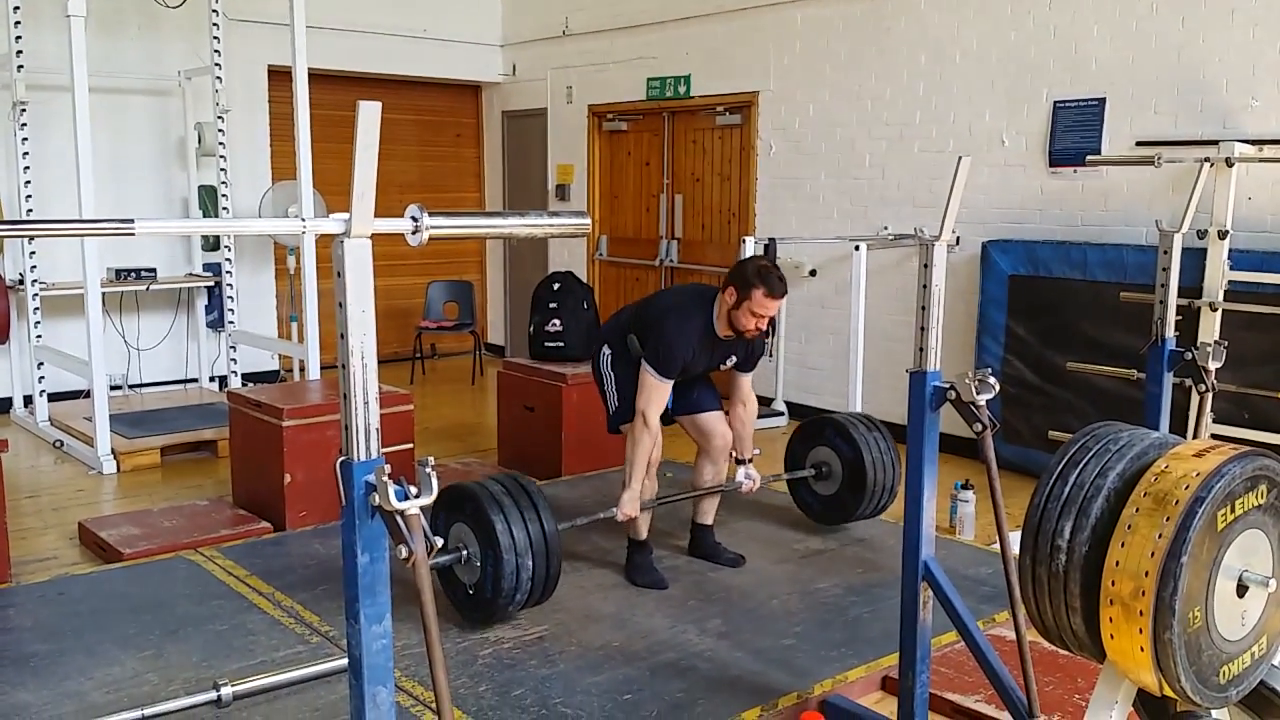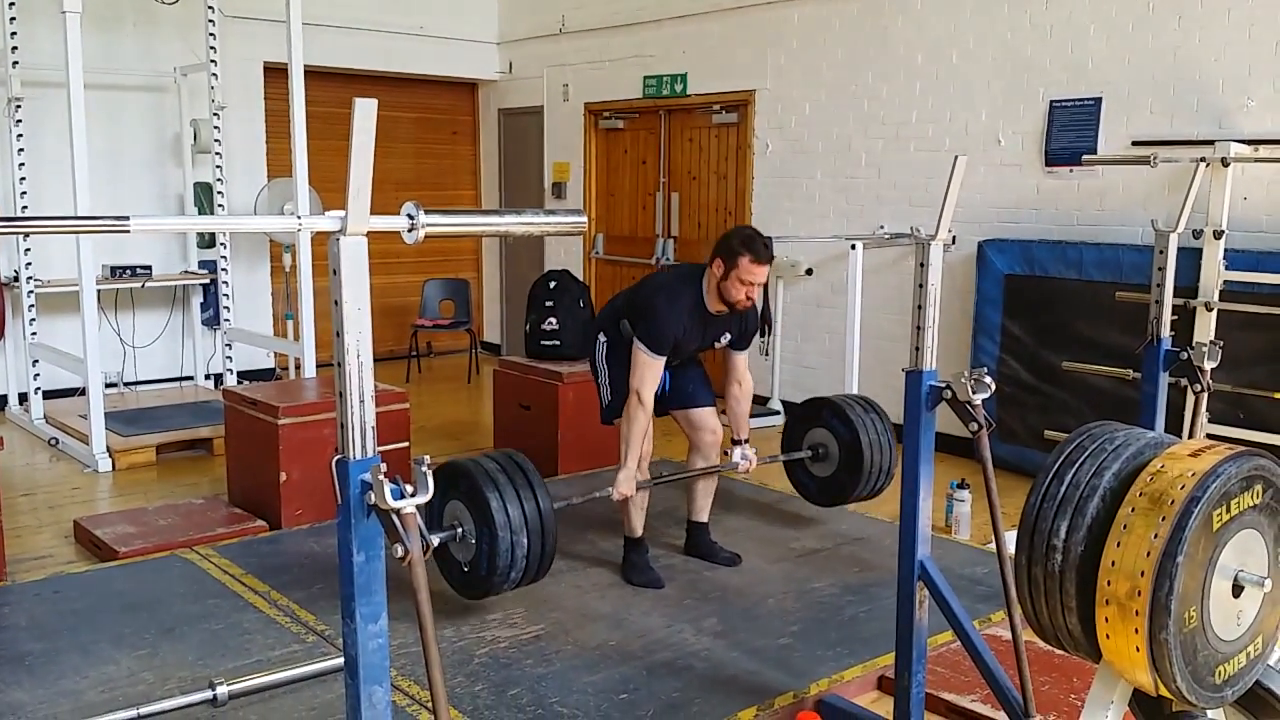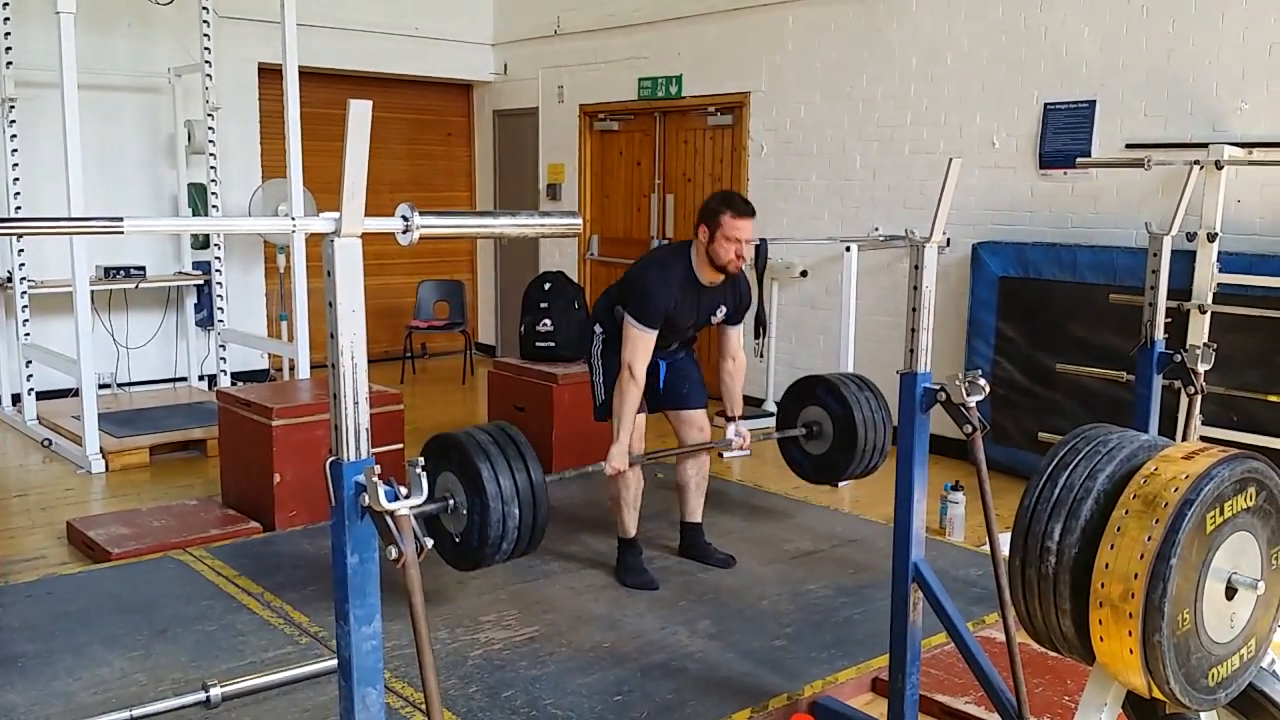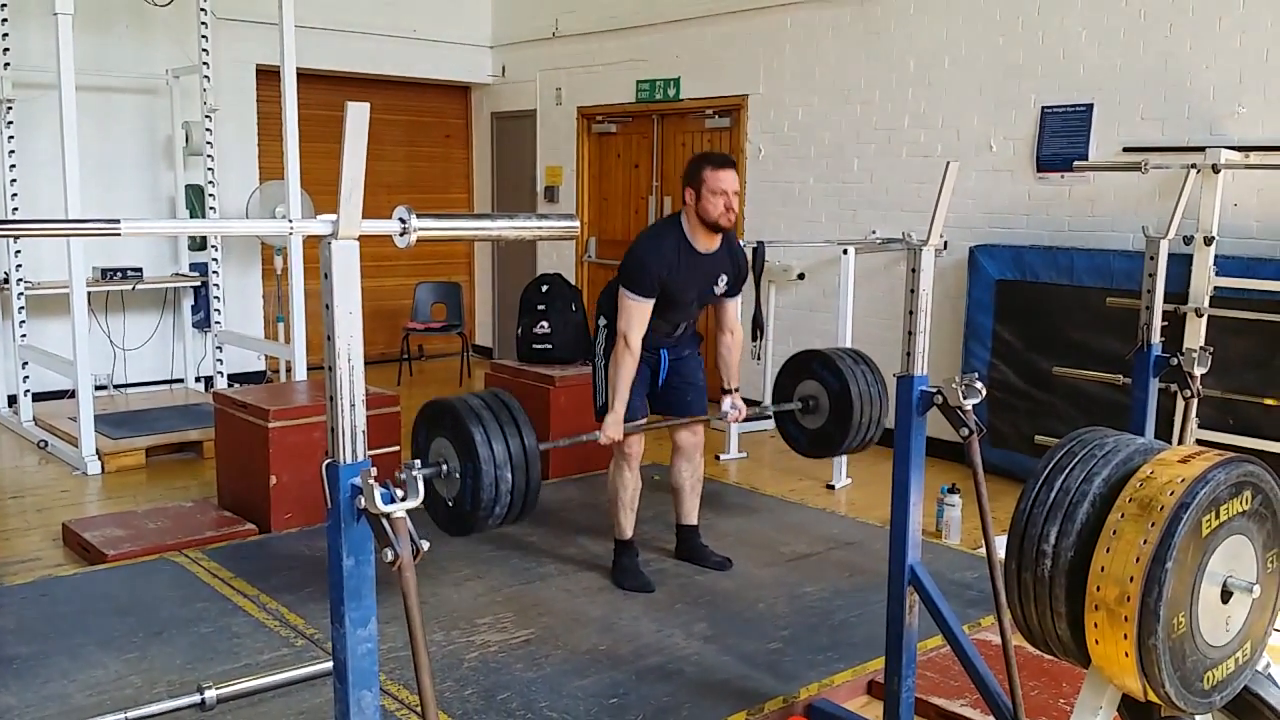
dt=0.2s
person 1, frame 1
left shoulder: (751, 337)
right shoulder: (680, 329)
left elbow: (743, 400)
right elbow: (648, 416)
left wrist: (745, 462)
right wrist: (631, 491)
right hip: (625, 358)
left knee: (719, 440)
right knee: (650, 451)
left ankle: (702, 537)
right ankle: (638, 552)
person 1, frame 2
left shoulder: (744, 315)
right shoulder: (669, 305)
left elbow: (739, 380)
right elbow: (642, 394)
left wrist: (741, 442)
right wrist: (627, 470)
left hip: (676, 354)
right hip: (621, 347)
left knee: (710, 436)
right knee: (643, 446)
left ankle: (698, 536)
right ankle: (634, 551)
person 1, frame 3
left shoulder: (736, 287)
right shoulder: (659, 279)
left elbow: (732, 356)
right elbow: (633, 368)
left wrist: (734, 418)
right wrist: (619, 444)
left hip: (673, 346)
right hip: (618, 339)
left knee: (698, 436)
right knee: (635, 446)
left ankle: (692, 537)
right ankle: (628, 552)
person 1, frame 4
left shoulder: (732, 256)
right shoulder: (655, 250)
left elbow: (729, 329)
right elbow: (630, 338)
left wrist: (731, 392)
right wrist: (615, 413)
left hip: (679, 341)
right hip: (626, 338)
left knee: (691, 440)
right knee: (631, 446)
left ankle: (688, 539)
right ankle: (625, 553)
